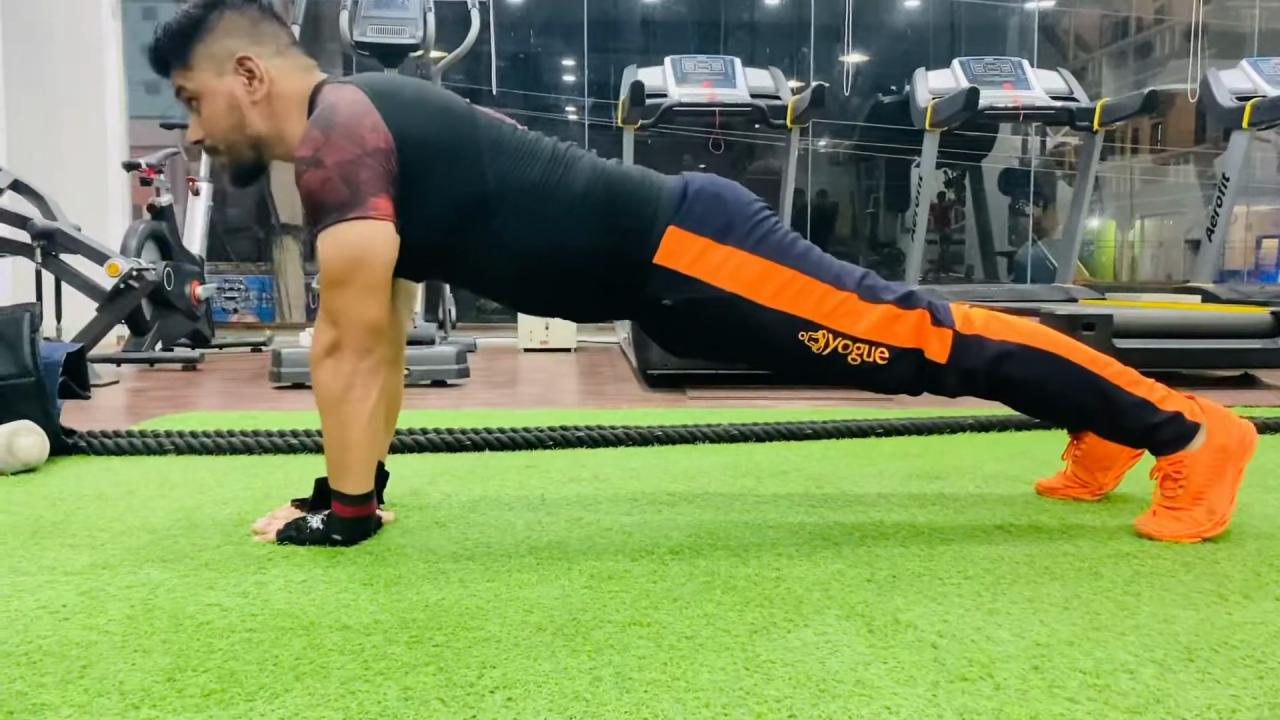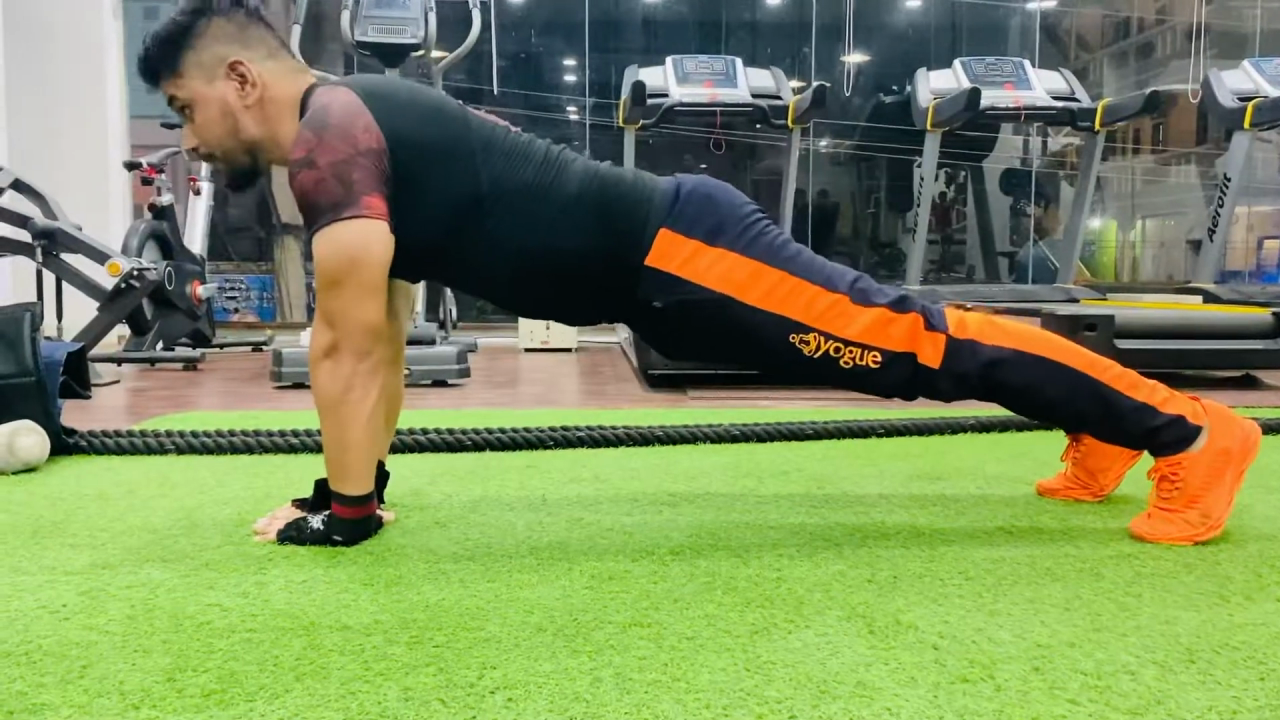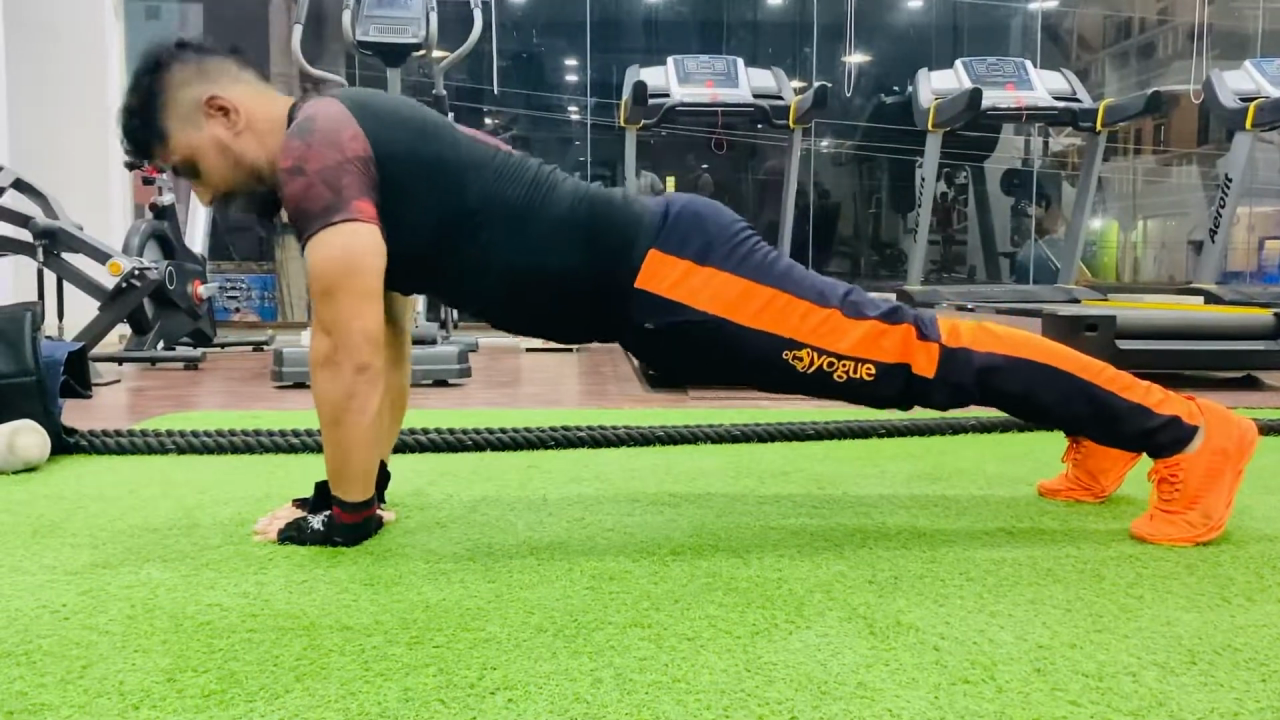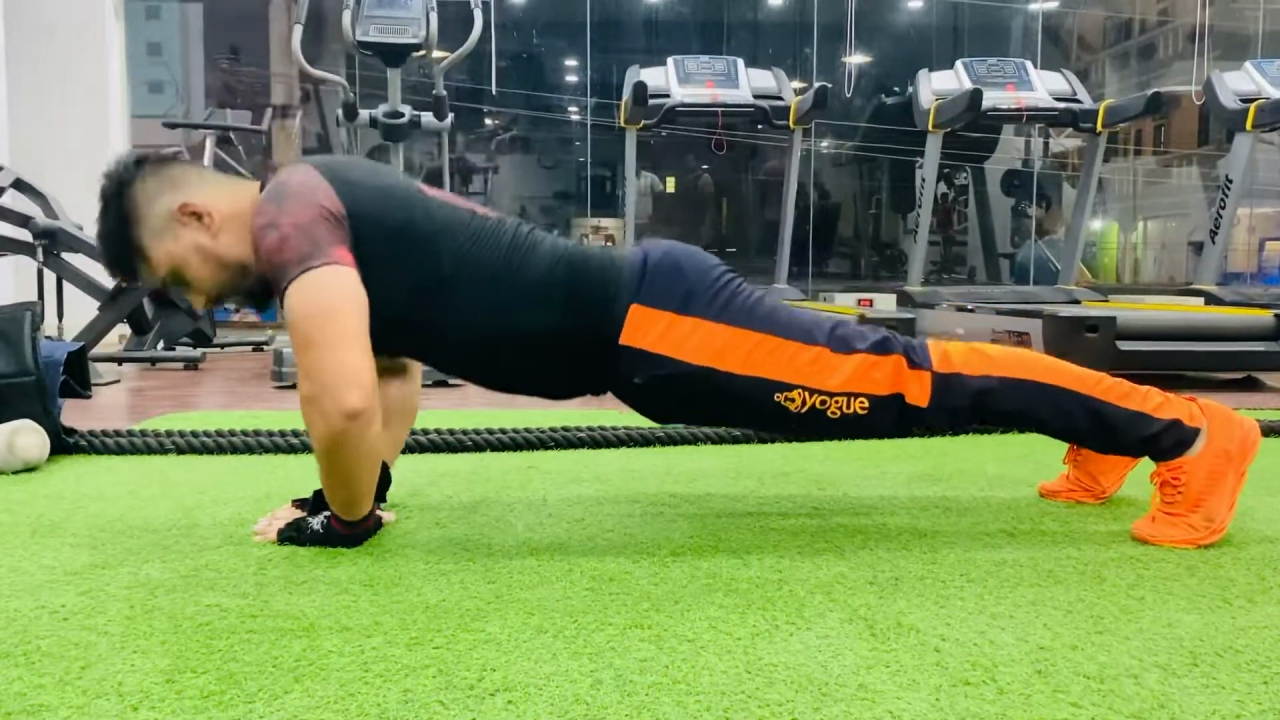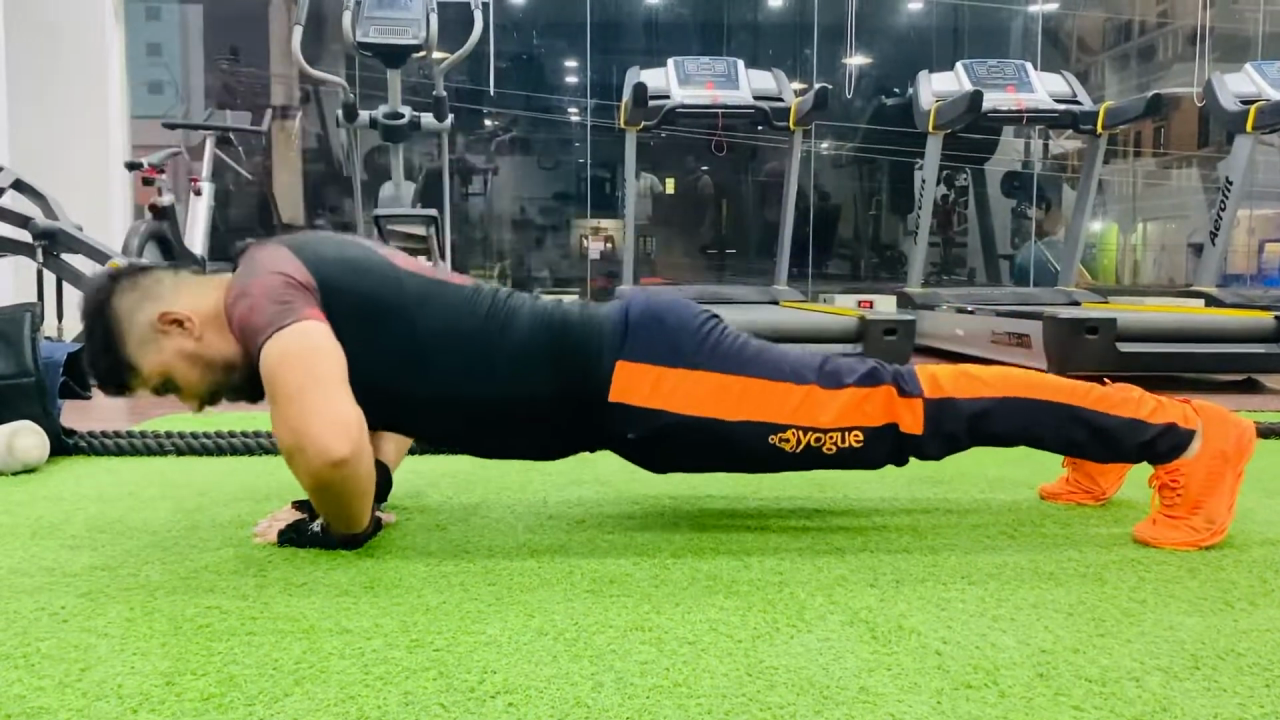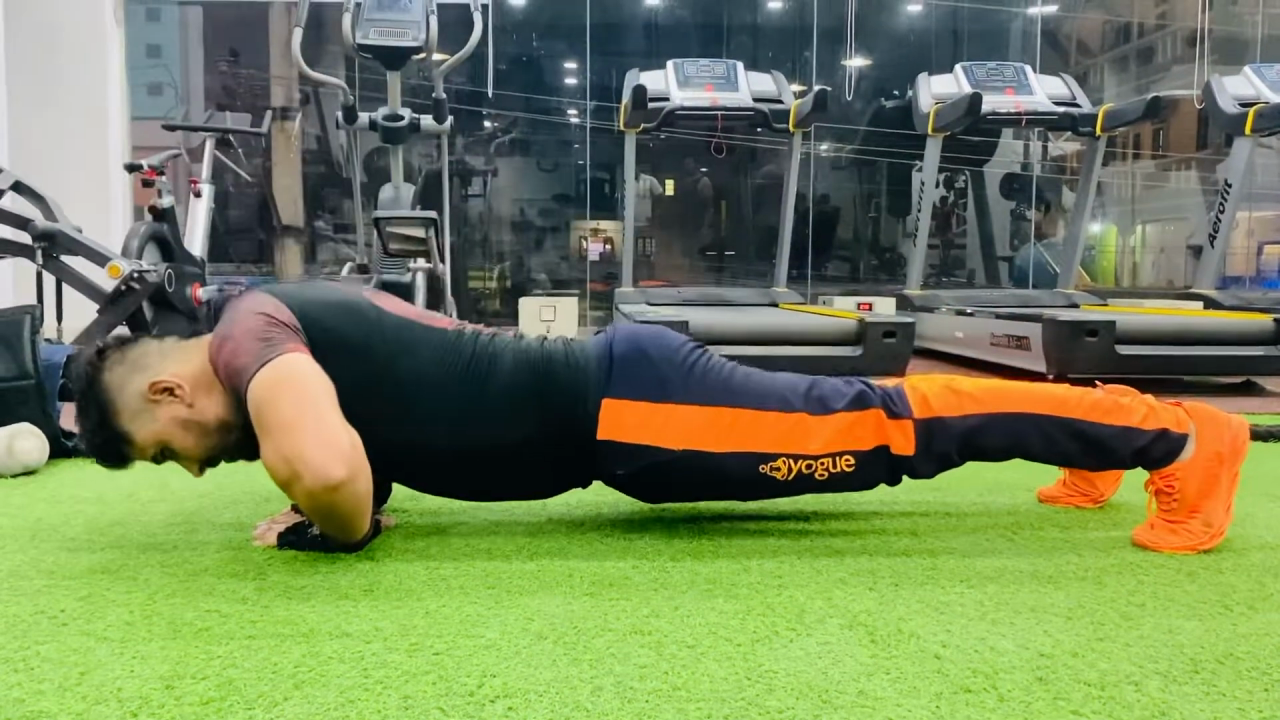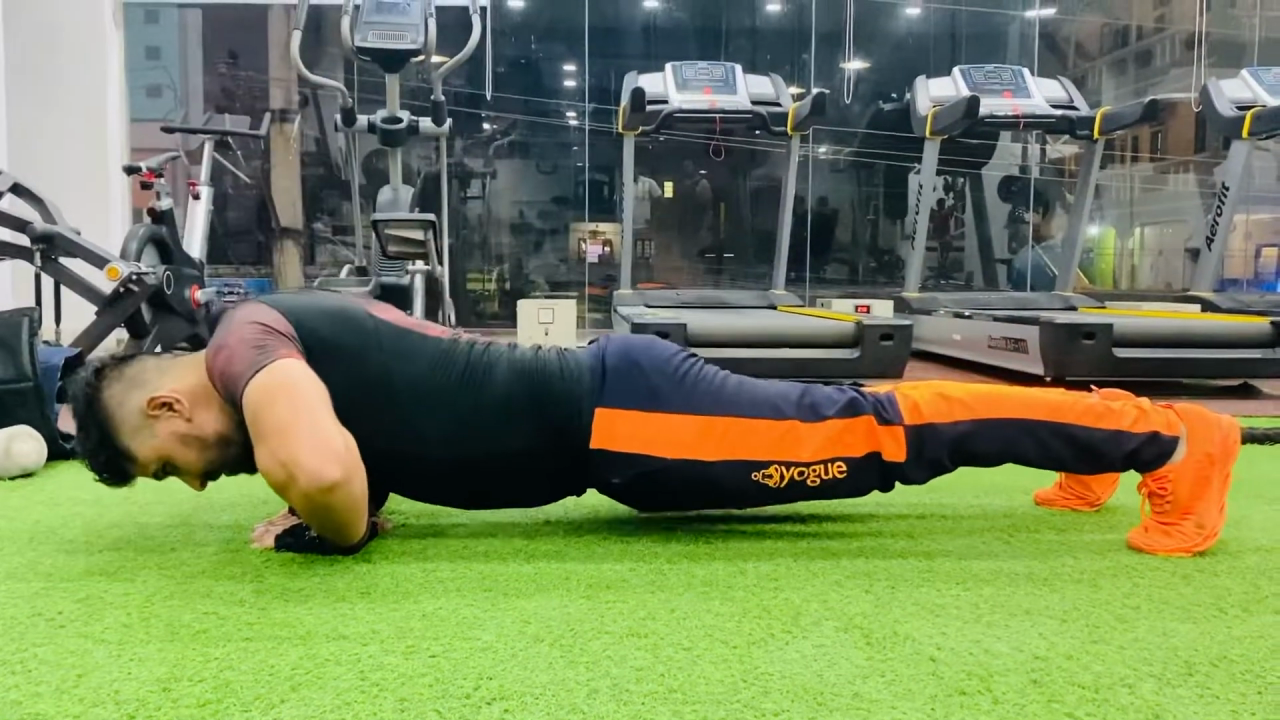
dt=0.2s
person 1, frame 1
left shoulder: (334, 135)
right shoulder: (358, 126)
left elbow: (347, 346)
right elbow: (380, 333)
left wrist: (344, 509)
right wrist: (360, 476)
left hip: (681, 252)
right hip: (666, 255)
left knee: (917, 340)
right knee: (902, 340)
left ankle: (1189, 435)
right ankle: (1104, 432)
person 1, frame 2
left shoulder: (328, 134)
right shoulder: (351, 128)
left elbow: (347, 345)
right elbow: (379, 334)
left wrist: (347, 508)
right wrist: (362, 471)
left hip: (672, 254)
right hip: (660, 256)
left knee: (914, 345)
right knee: (900, 345)
left ankle: (1188, 435)
right ankle: (1104, 431)
person 1, frame 3
left shoulder: (315, 145)
right shoulder: (344, 139)
left elbow: (347, 353)
right elbow: (385, 339)
left wrist: (346, 506)
right wrist: (364, 472)
left hip: (662, 275)
right hip: (652, 268)
left knee: (907, 356)
right knee: (888, 350)
left ankle: (1185, 434)
right ankle: (1102, 433)
person 1, frame 4
left shoulder: (286, 213)
right shoulder: (323, 204)
left elbow: (343, 397)
right elbow: (393, 356)
left wrist: (342, 515)
right wrist: (362, 483)
left hip: (647, 325)
right hip: (638, 309)
left knee: (898, 382)
right knee: (881, 380)
left ankle: (1184, 434)
right ankle: (1106, 428)
person 1, frame 5
left shoulder: (261, 288)
right shoulder: (305, 275)
left elbow: (329, 442)
left wrist: (340, 522)
right wrist: (367, 480)
left hip: (628, 380)
right hip: (621, 351)
left knee: (890, 412)
right knee: (859, 403)
left ankle: (1180, 435)
right ankle: (1101, 433)
person 1, frame 6
left shoulder: (245, 334)
right shoulder: (294, 321)
left elbow: (323, 464)
left wrist: (342, 526)
right wrist: (359, 487)
left hip: (615, 413)
right hip: (610, 382)
left knee: (878, 433)
right knee: (850, 420)
left ankle: (1177, 438)
right ankle: (1101, 422)
person 1, frame 7
left shoulder: (242, 343)
right shoulder: (288, 330)
left elbow: (317, 463)
left wrist: (341, 532)
right wrist: (352, 496)
left hip: (609, 423)
right hip: (606, 391)
left knee: (875, 439)
right knee: (841, 422)
left ankle: (1170, 440)
right ankle: (1094, 421)
